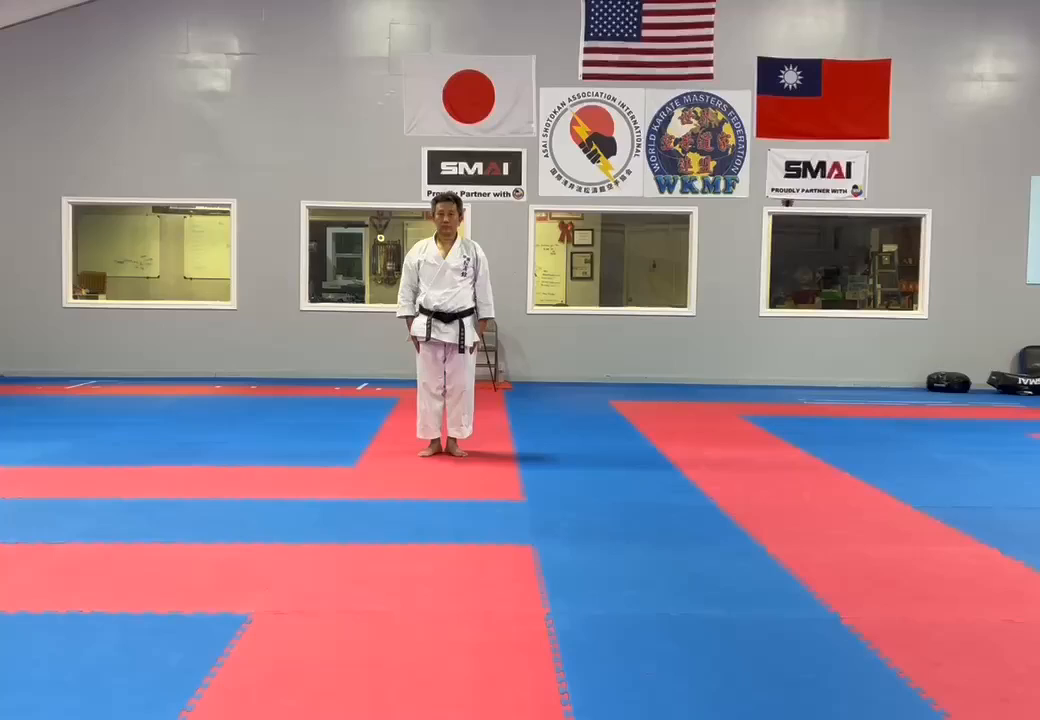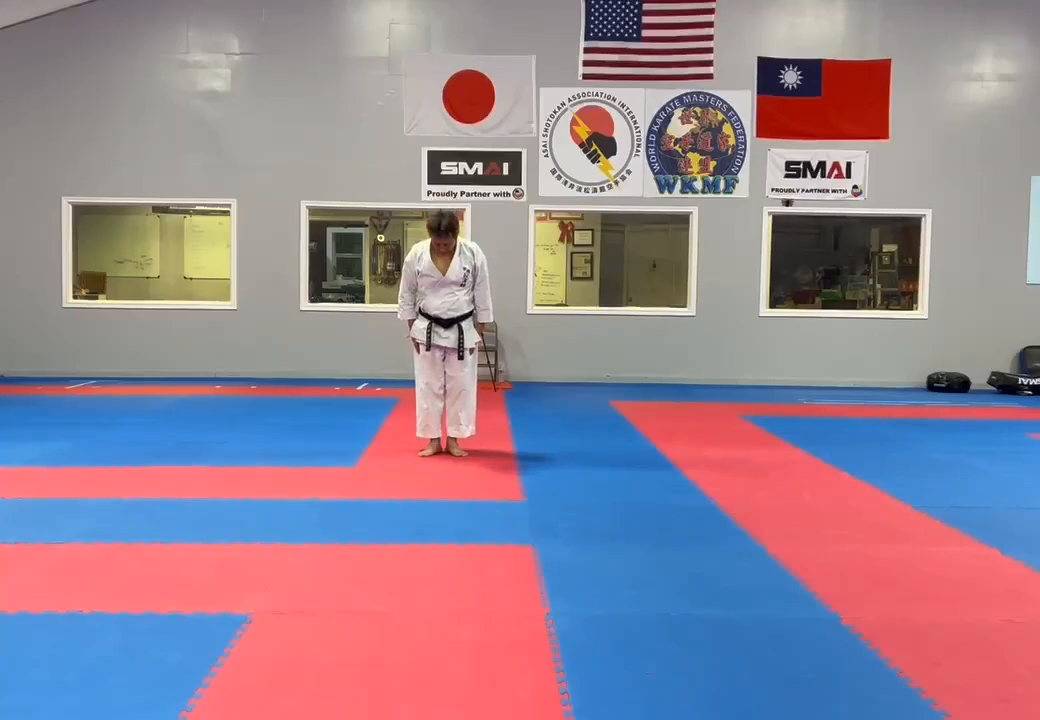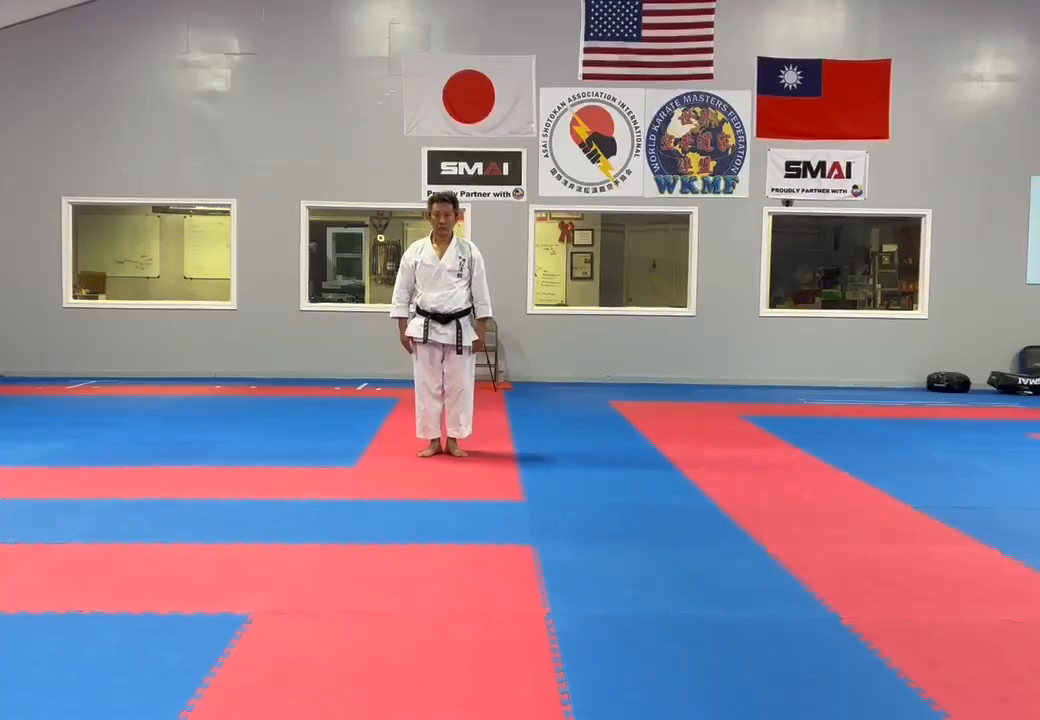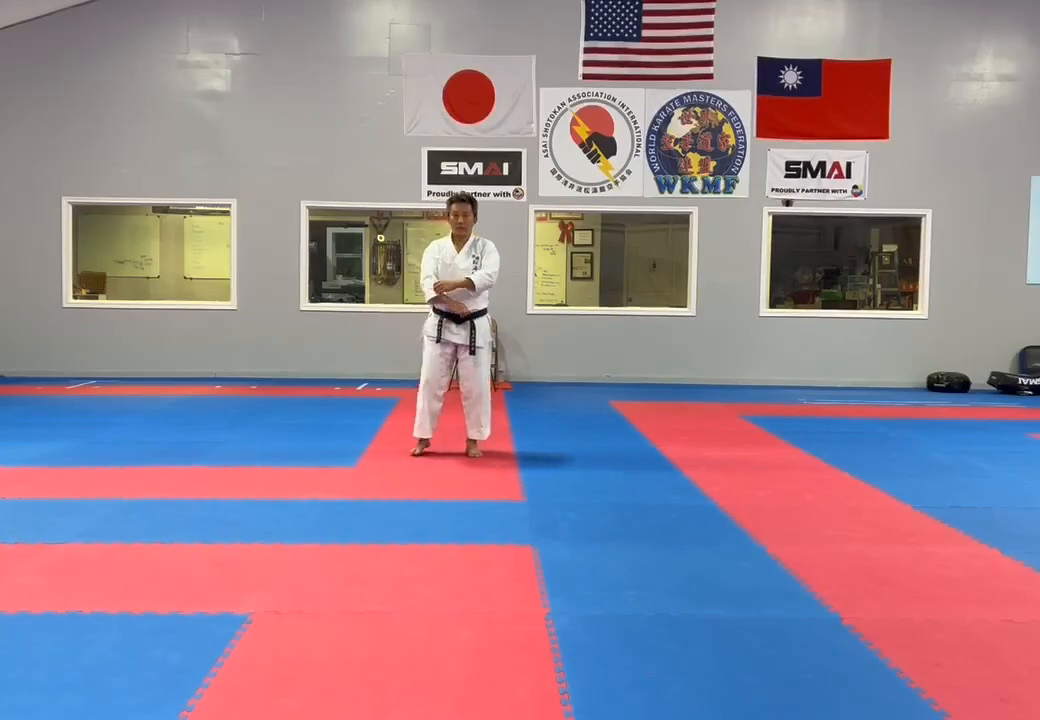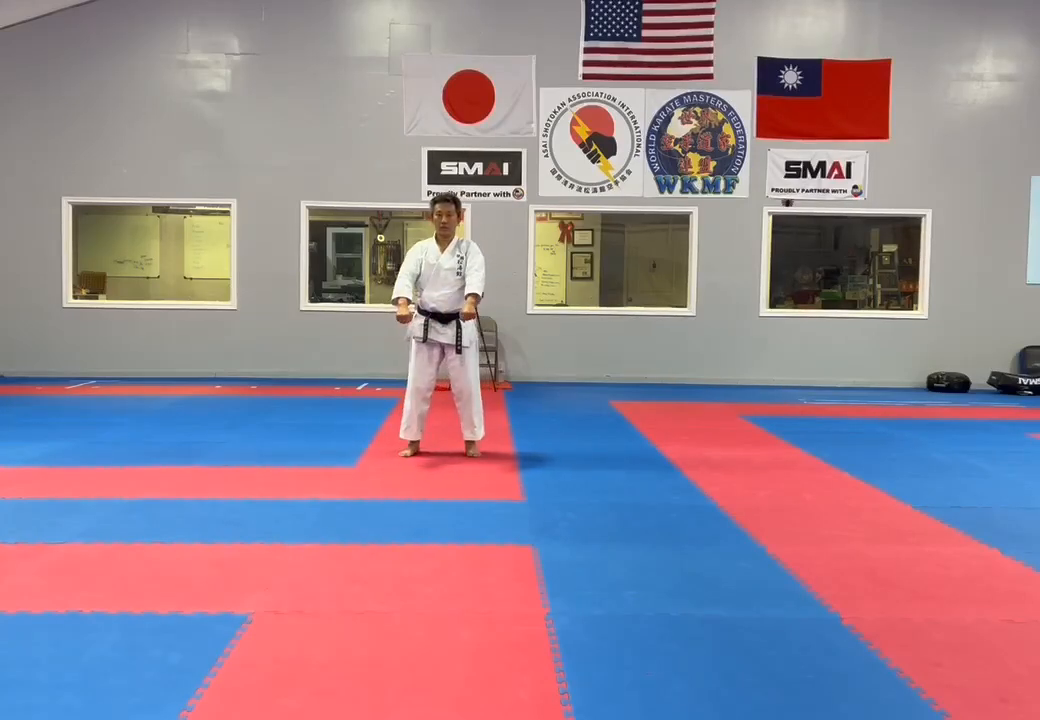
dt=1s
person 1, frame 1
left shoulder: (473, 251)
right shoulder: (419, 251)
left elbow: (483, 292)
right elbow: (407, 291)
left wrist: (480, 330)
right wrist: (412, 327)
left hip: (462, 327)
right hip: (428, 327)
left knee: (460, 385)
right knee: (429, 384)
left ankle: (453, 440)
right ankle: (433, 440)
person 1, frame 2
left shoulder: (473, 254)
right shoulder: (416, 254)
left elbow: (482, 294)
right elbow: (407, 293)
left wrist: (479, 331)
right wrist: (412, 328)
left hip: (462, 329)
right hip: (427, 329)
left knee: (461, 385)
right knee: (428, 385)
left ankle: (453, 439)
right ankle: (433, 439)
person 1, frame 3
left shoulder: (469, 251)
right shoulder: (415, 251)
left elbow: (480, 291)
right elbow: (402, 290)
left wrist: (481, 329)
right wrist: (403, 327)
left hip: (460, 327)
right hip: (425, 327)
left knee: (459, 385)
right knee: (427, 385)
left ankle: (454, 440)
right ankle: (433, 440)
person 1, frame 4
left shoulder: (486, 247)
right shoulder: (436, 248)
left elbow: (488, 275)
right elbow: (428, 280)
left wrist: (455, 284)
right wrist: (451, 302)
left hip: (474, 326)
right hip: (440, 324)
left knee: (475, 385)
right knee: (431, 382)
left ankle: (473, 440)
right ankle: (423, 438)
person 1, frame 5
left shoulder: (469, 249)
right shoulder: (420, 250)
left elbow: (475, 278)
right elbow: (405, 278)
left wrist: (470, 303)
right wrist: (403, 305)
left hip: (459, 326)
right hip: (426, 325)
left knee: (466, 385)
right knee: (419, 385)
left ankle: (471, 440)
right ankle: (413, 441)
